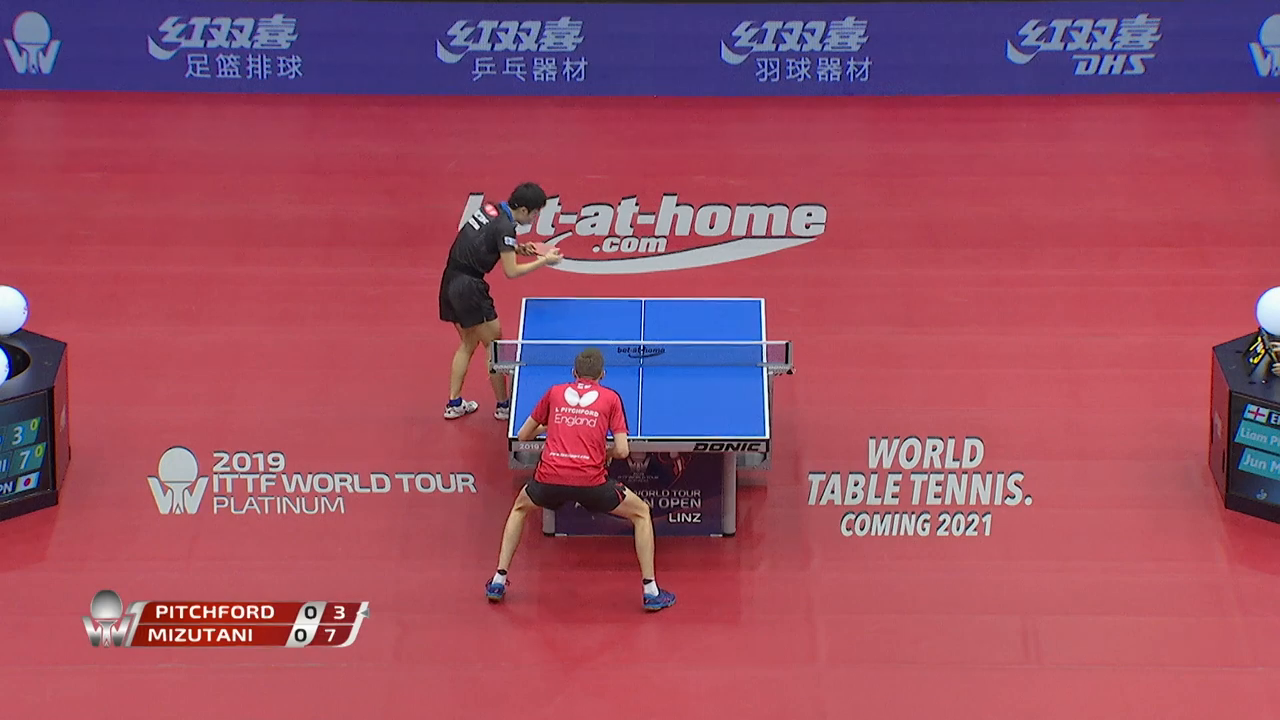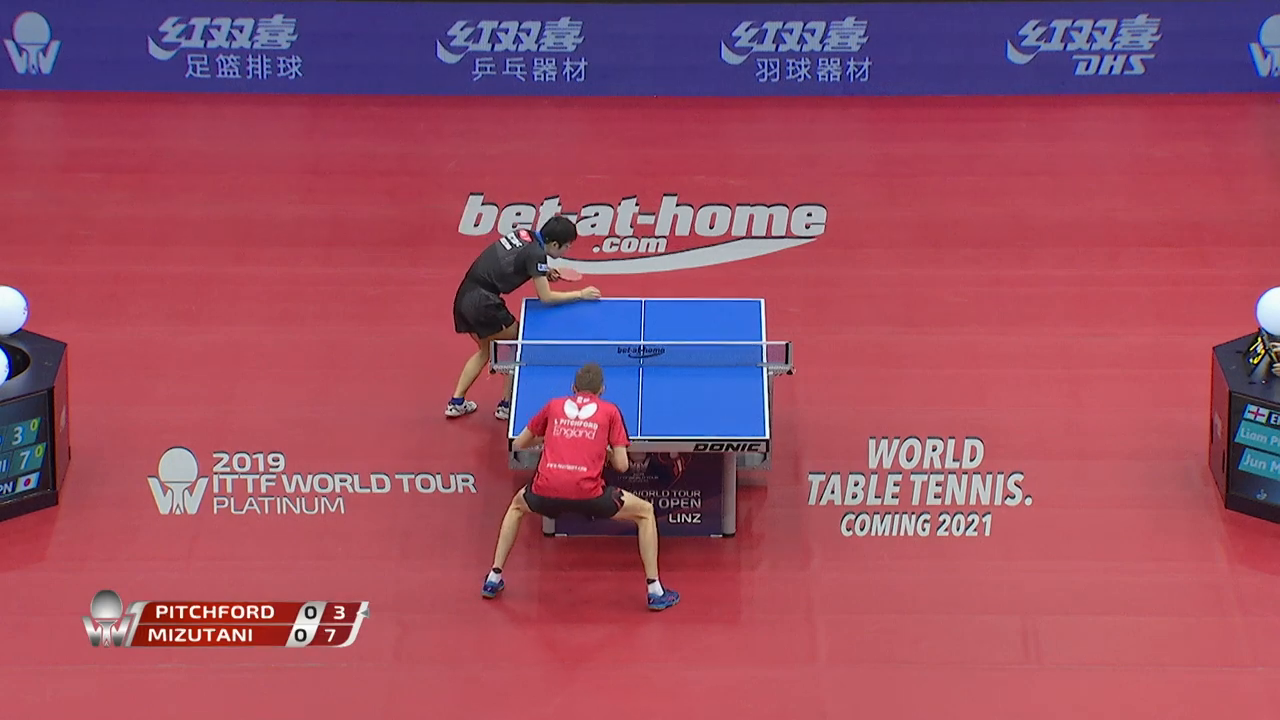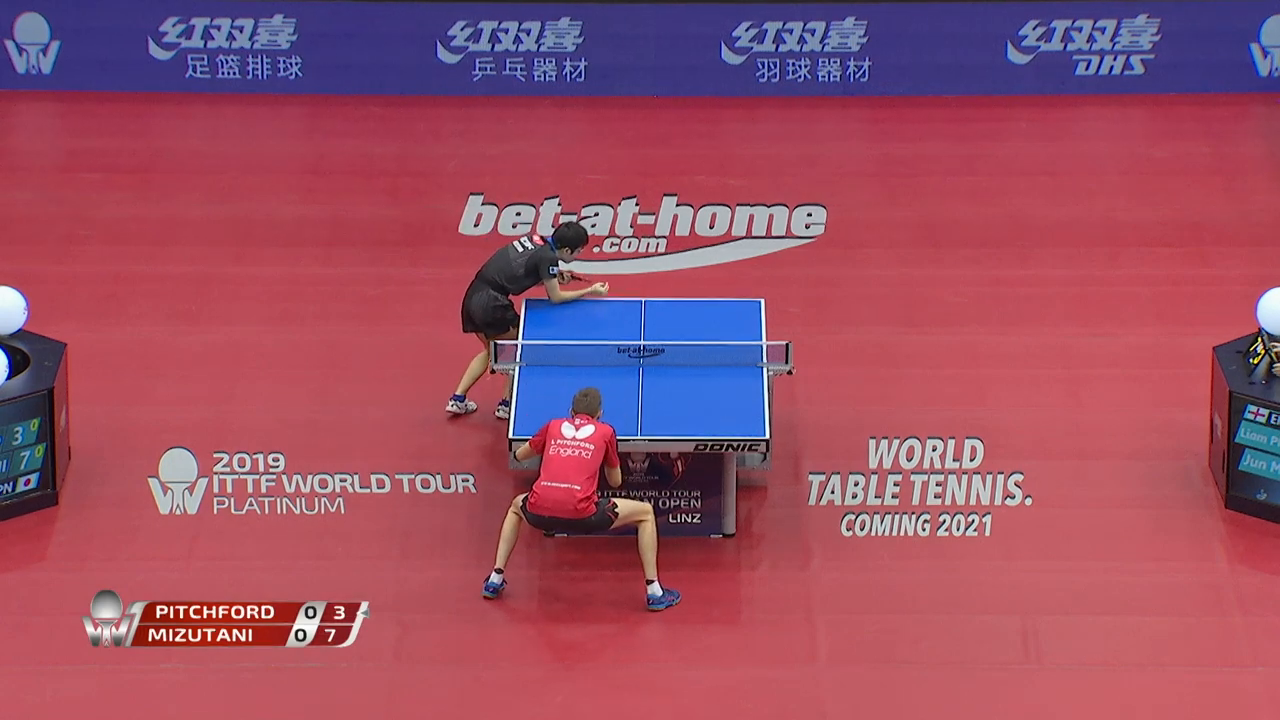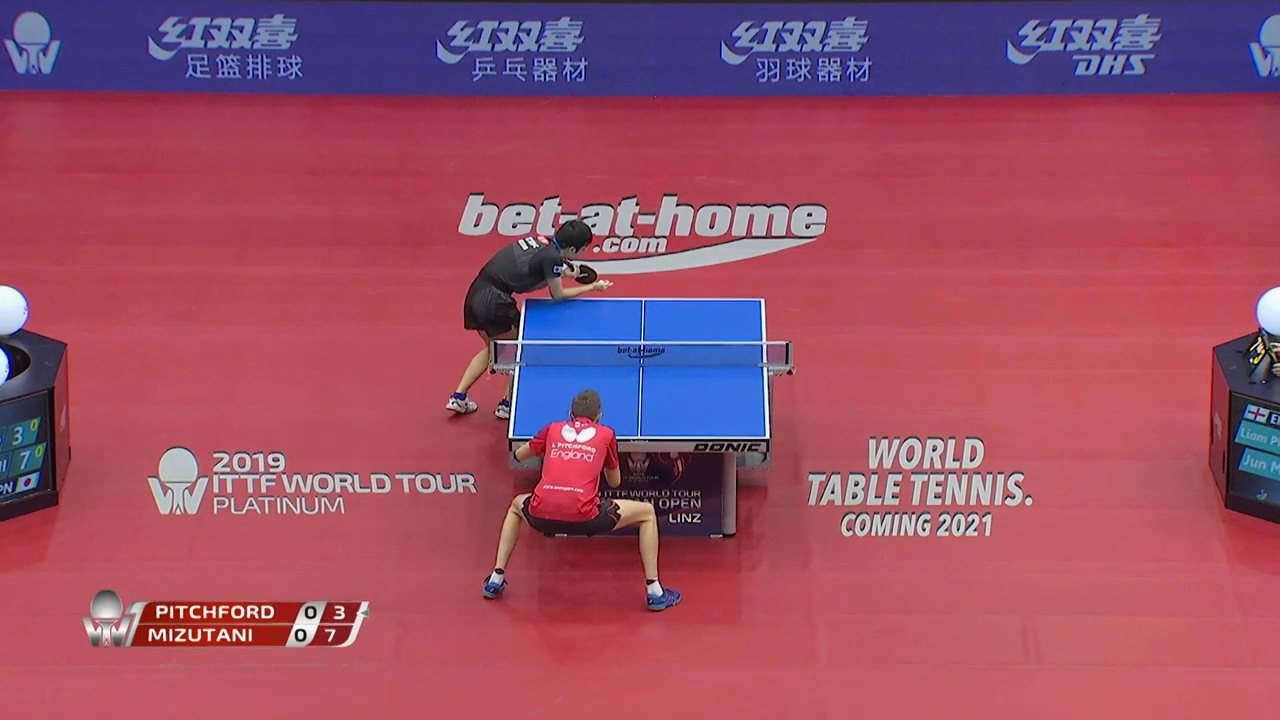
dt=0.4s
person 1, frame 1
left shoulder: (555, 392)
right shoulder: (610, 397)
left elbow: (523, 436)
right elbow: (622, 451)
left hip: (549, 479)
right hip: (589, 481)
left knee: (520, 507)
right knee: (641, 513)
left ankle: (499, 581)
right ankle: (650, 591)
person 1, frame 2
left shoulder: (554, 405)
right shoulder: (610, 410)
left elbow: (518, 445)
right elbow: (622, 466)
left hip: (546, 491)
right hip: (587, 493)
left knee: (517, 505)
right knee: (645, 513)
left ankle: (494, 578)
right ankle: (655, 591)
person 1, frame 3
left shoulder: (553, 426)
right shoulder: (606, 431)
left elbow: (520, 455)
right elbow: (615, 482)
left hip: (540, 510)
right hip: (581, 512)
left knee: (517, 505)
right knee: (646, 513)
left ankle: (495, 579)
right ankle: (654, 592)
person 1, frame 4
left shoulder: (553, 428)
right shoulder: (606, 434)
left elbow: (519, 455)
right elbow: (615, 482)
left hip: (542, 514)
right hip: (583, 516)
left knee: (517, 505)
right knee: (647, 513)
left ankle: (496, 579)
right ankle: (654, 592)
person 2, frame 1
left shoulder: (490, 209)
right shoulder: (505, 227)
right elbow: (511, 271)
left wrist: (517, 249)
right wrist: (543, 261)
left hip: (452, 282)
right hip: (469, 286)
left knee: (468, 344)
left ankle: (454, 403)
right ankle: (503, 405)
person 2, frame 2
left shoulder: (523, 234)
right shoulder: (536, 254)
right elbow: (546, 297)
left wrist: (543, 273)
right wrist: (580, 294)
left hip: (465, 296)
right hip: (483, 302)
left knee: (486, 350)
left ankle: (456, 402)
right ankle: (507, 405)
person 2, frame 3
left shoulder: (535, 240)
right shoulder: (548, 257)
right elbow: (556, 297)
left wrist: (554, 277)
right wrist: (590, 291)
left hip: (473, 296)
right hip: (491, 303)
left knee: (492, 350)
left ankle: (458, 399)
right ankle: (507, 404)
person 2, frame 4
left shoulder: (539, 242)
right shoulder: (552, 257)
right elbow: (558, 295)
left wrist: (560, 274)
right wrist: (593, 287)
left hip: (476, 293)
right hip: (494, 301)
left knee: (493, 349)
left ankle: (458, 397)
right ankle: (507, 404)
